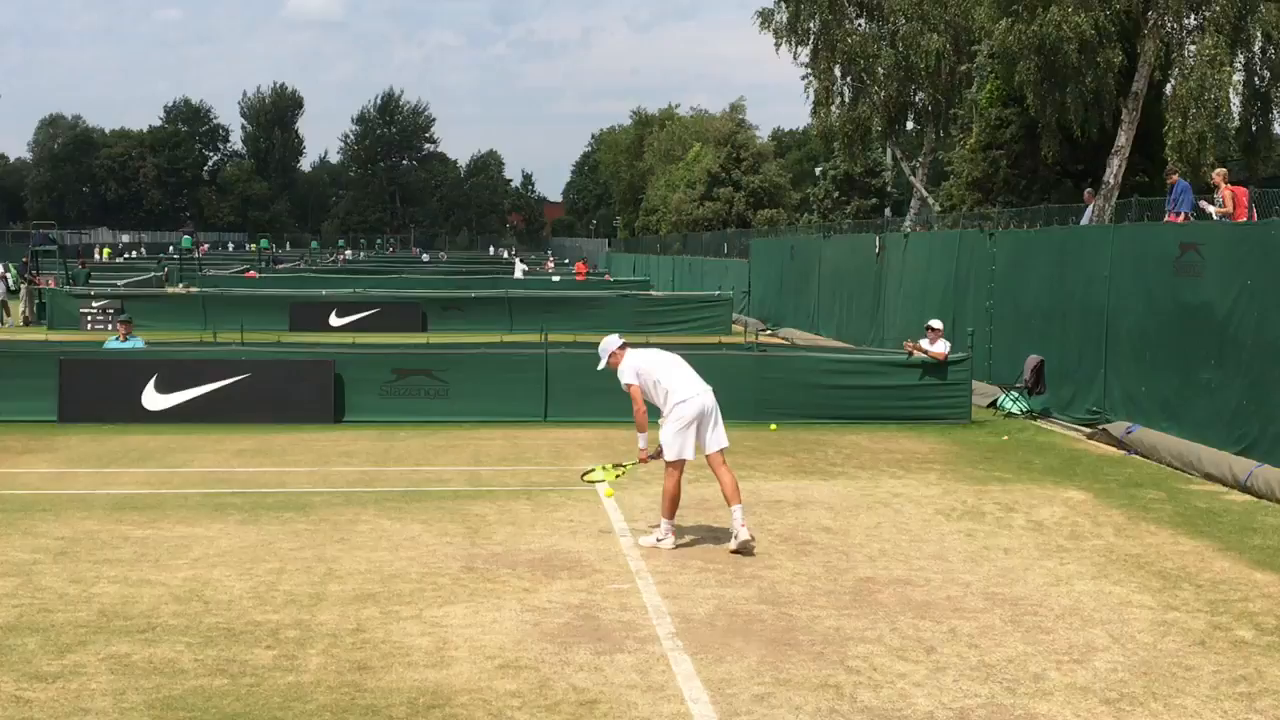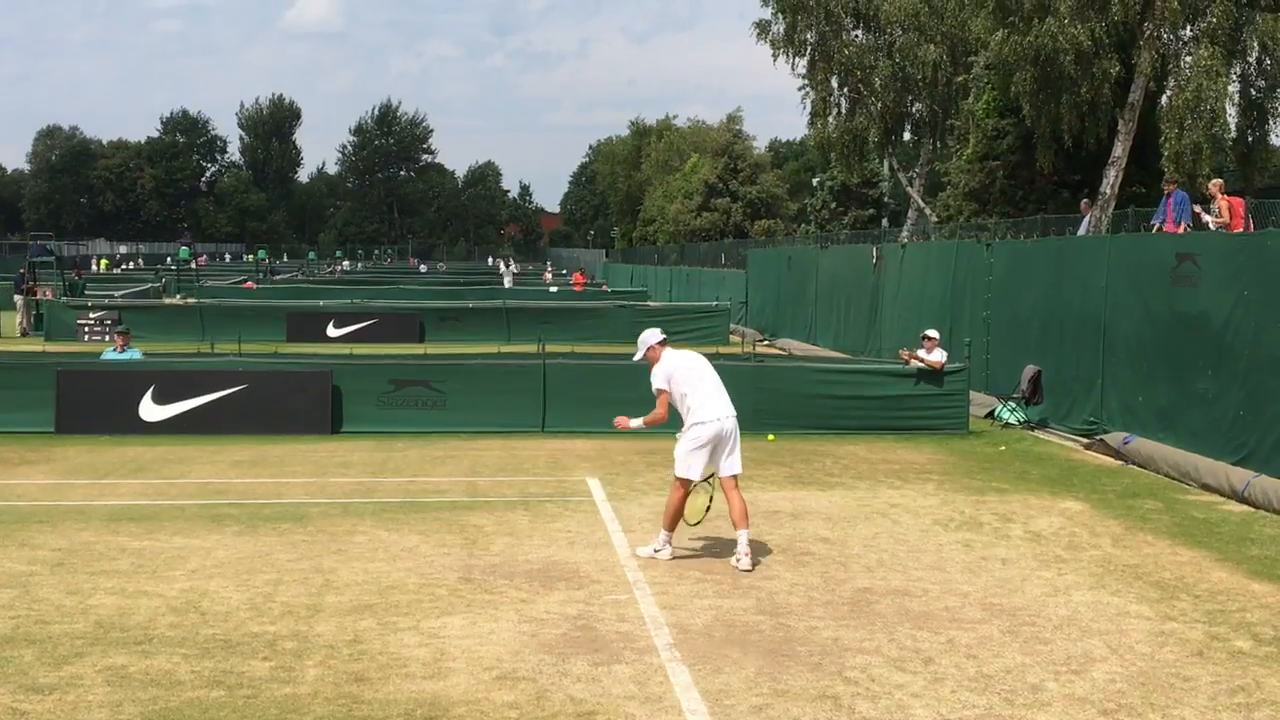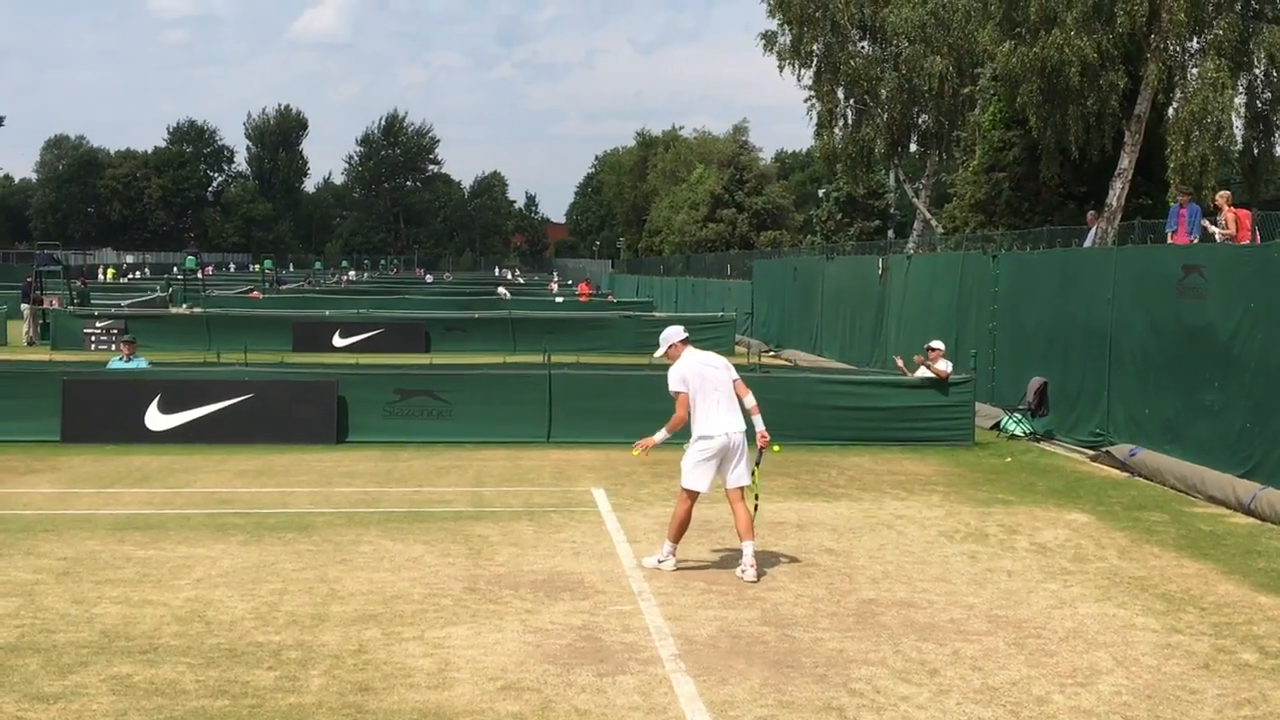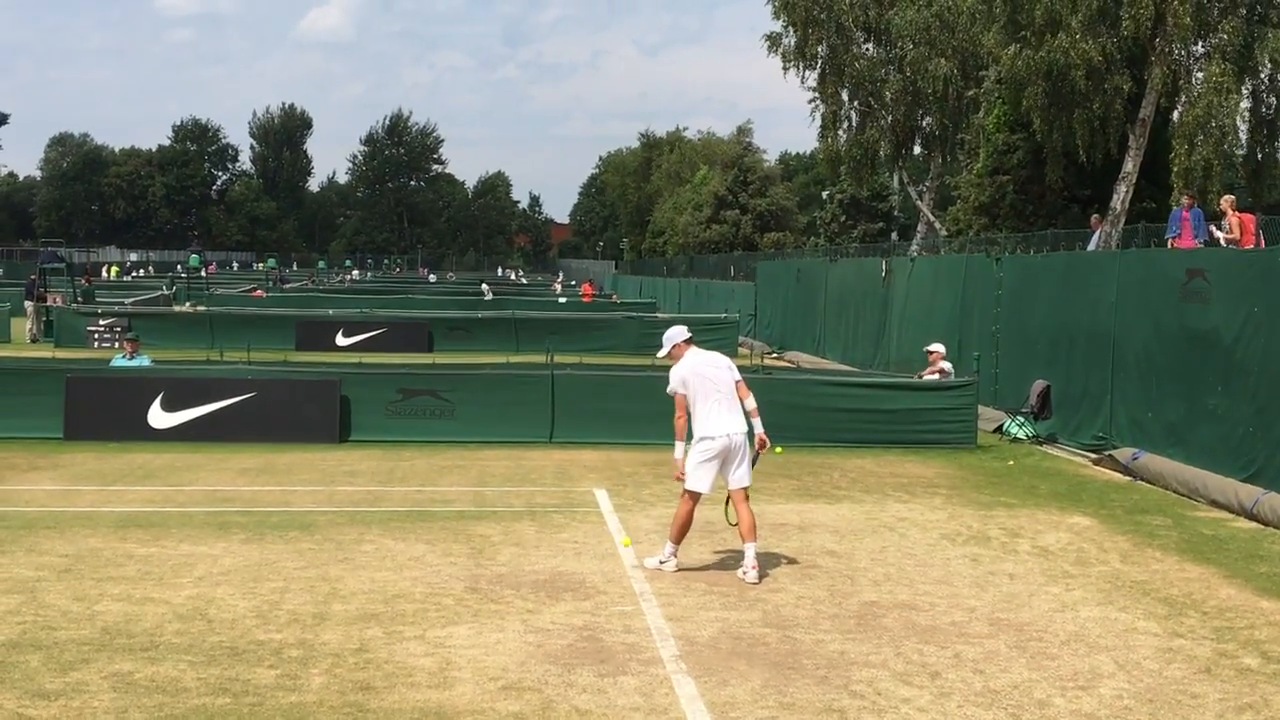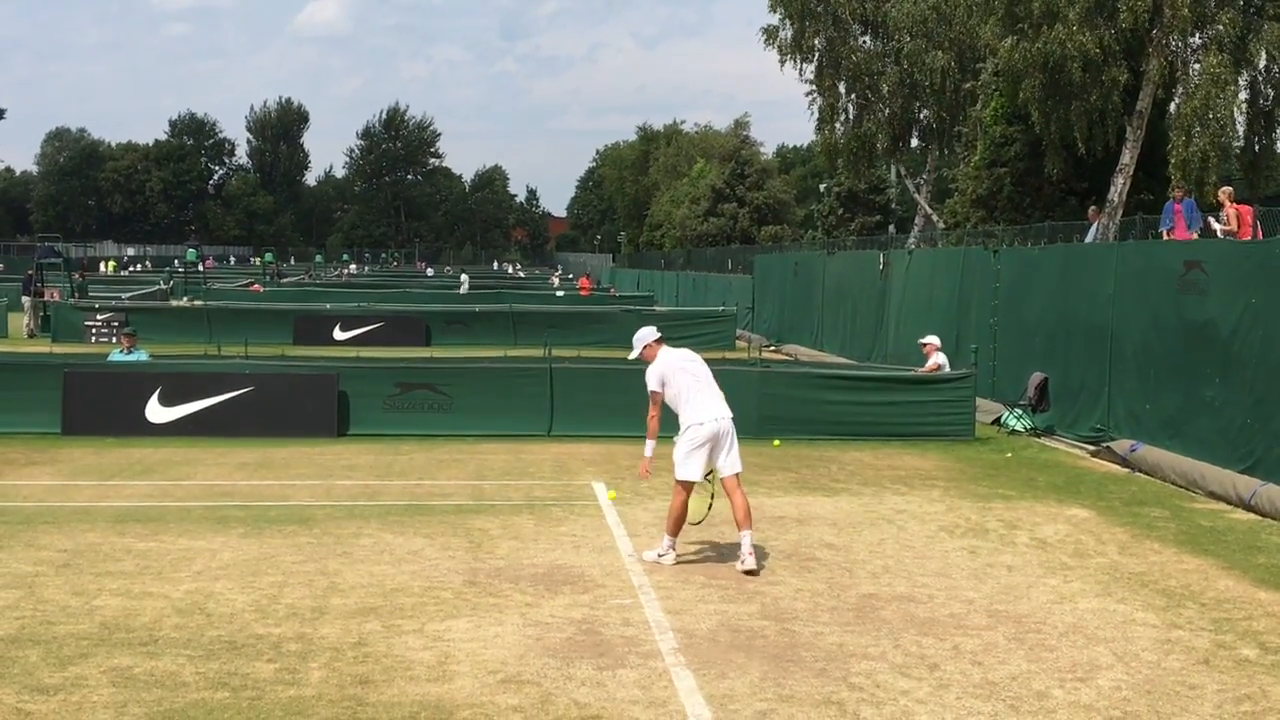
dt=0.5s
person 1, frame 1
left shoulder: (626, 366)
right shoulder: (652, 354)
left elbow: (640, 409)
left wrist: (642, 445)
right wrist: (667, 440)
left hip: (684, 405)
right hip: (705, 397)
left knee: (673, 471)
right knee: (719, 464)
left ankle: (665, 534)
right ankle: (739, 527)
person 1, frame 2
left shoulder: (661, 368)
right shoulder: (694, 356)
left elbow: (661, 414)
left wrist: (632, 423)
left hip: (702, 425)
right hip: (728, 420)
left knee: (680, 486)
right knee: (731, 488)
left ankle: (662, 545)
right ankle: (743, 551)
person 1, frame 3
left shoulder: (678, 369)
right shoulder: (718, 359)
left elbow: (682, 416)
right elbow: (746, 394)
left wrist: (656, 438)
right wrist: (760, 428)
left hip: (708, 438)
right hip: (736, 434)
left knee: (686, 498)
right knee: (737, 499)
left ankle: (667, 556)
right ankle: (749, 563)
person 1, frame 4
left shoulder: (680, 369)
right shoulder: (722, 359)
left elbow: (681, 417)
right elbow: (746, 396)
left wrist: (679, 457)
right wrist: (759, 430)
left hip: (709, 438)
right hip: (738, 435)
left knee: (688, 499)
right knee: (741, 500)
left ankle: (668, 557)
right ankle: (750, 564)
person 1, frame 5
left shoulder: (655, 368)
right shoulder: (690, 355)
left elbow: (654, 415)
left wrist: (647, 454)
left hip: (698, 425)
right hip: (724, 420)
left knee: (682, 490)
right knee: (734, 487)
left ankle: (667, 550)
right ankle: (748, 552)
